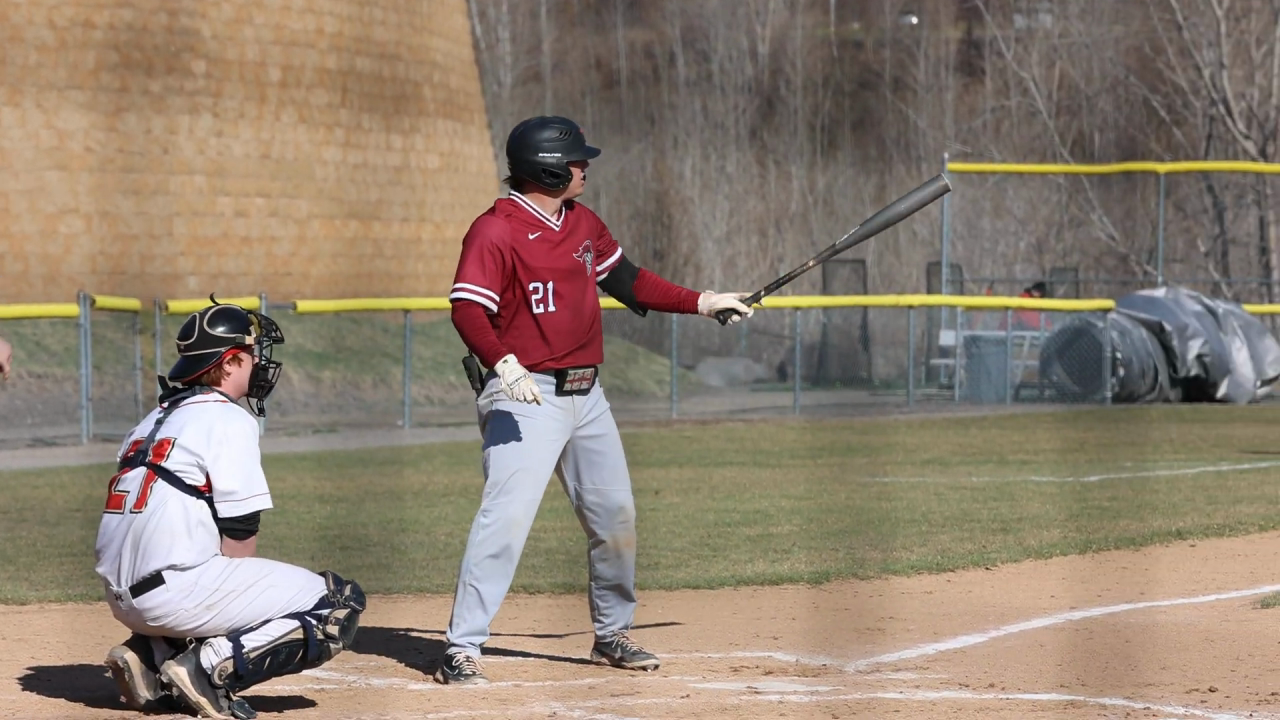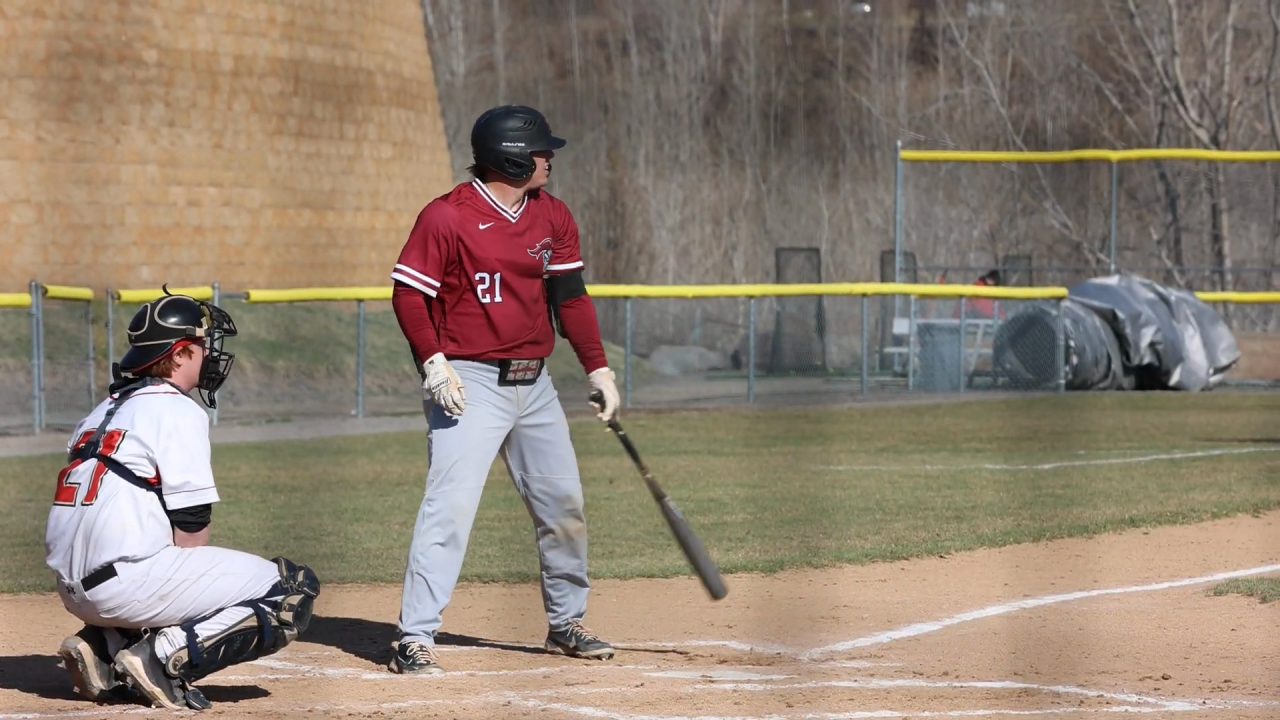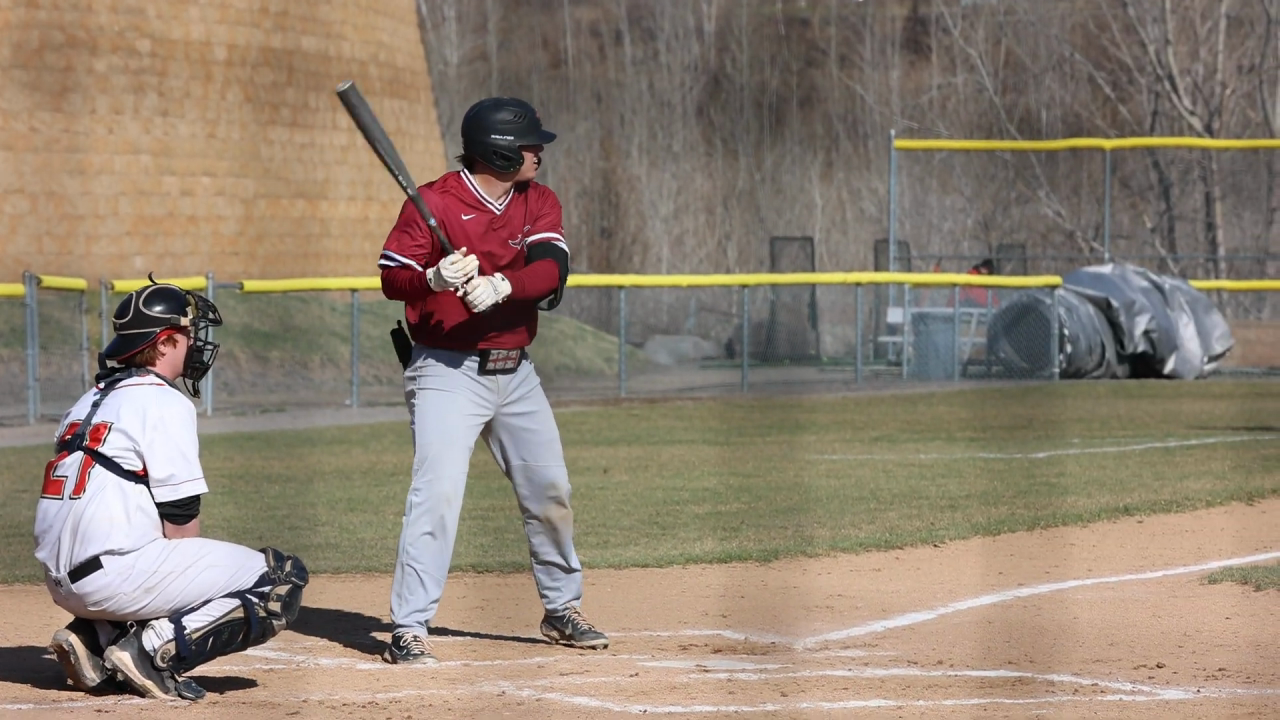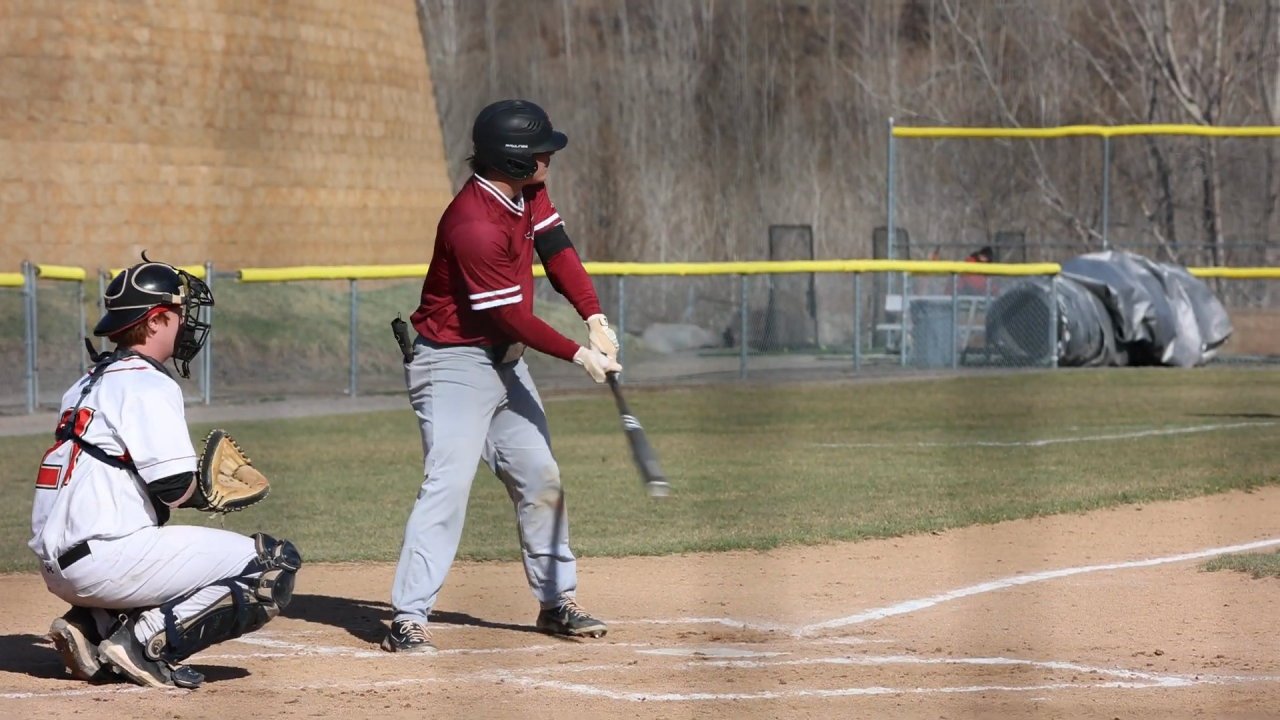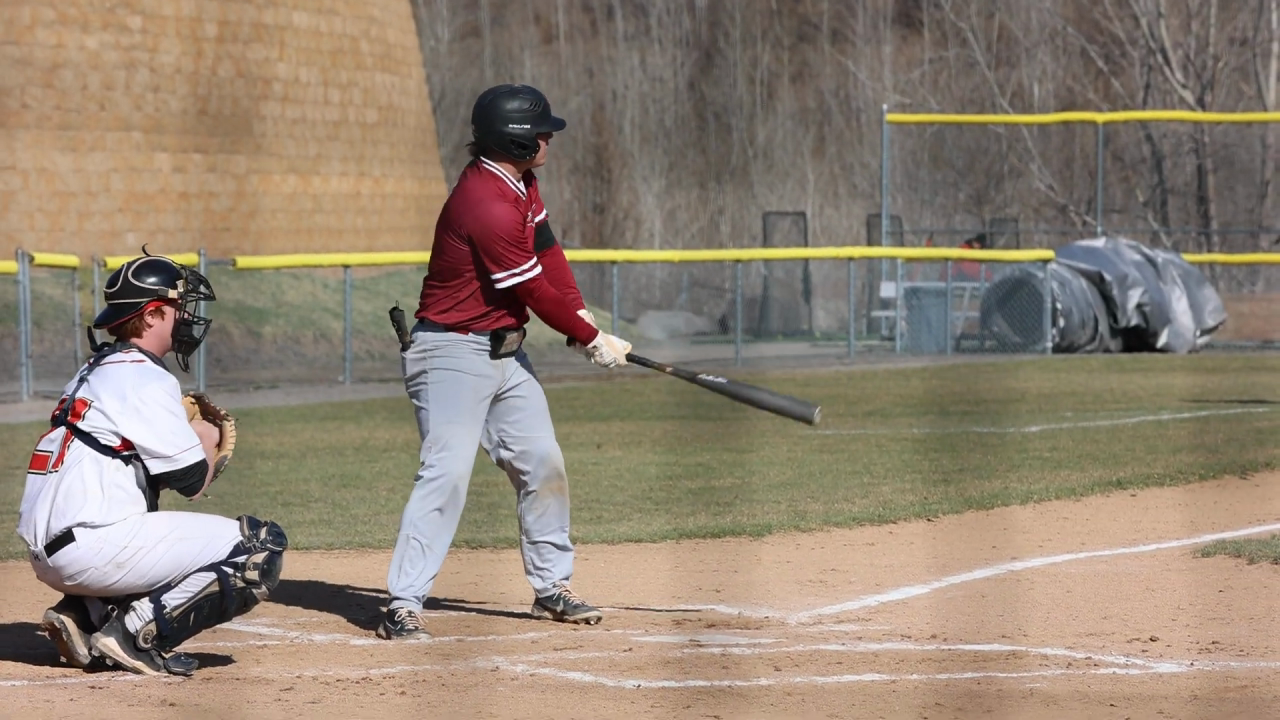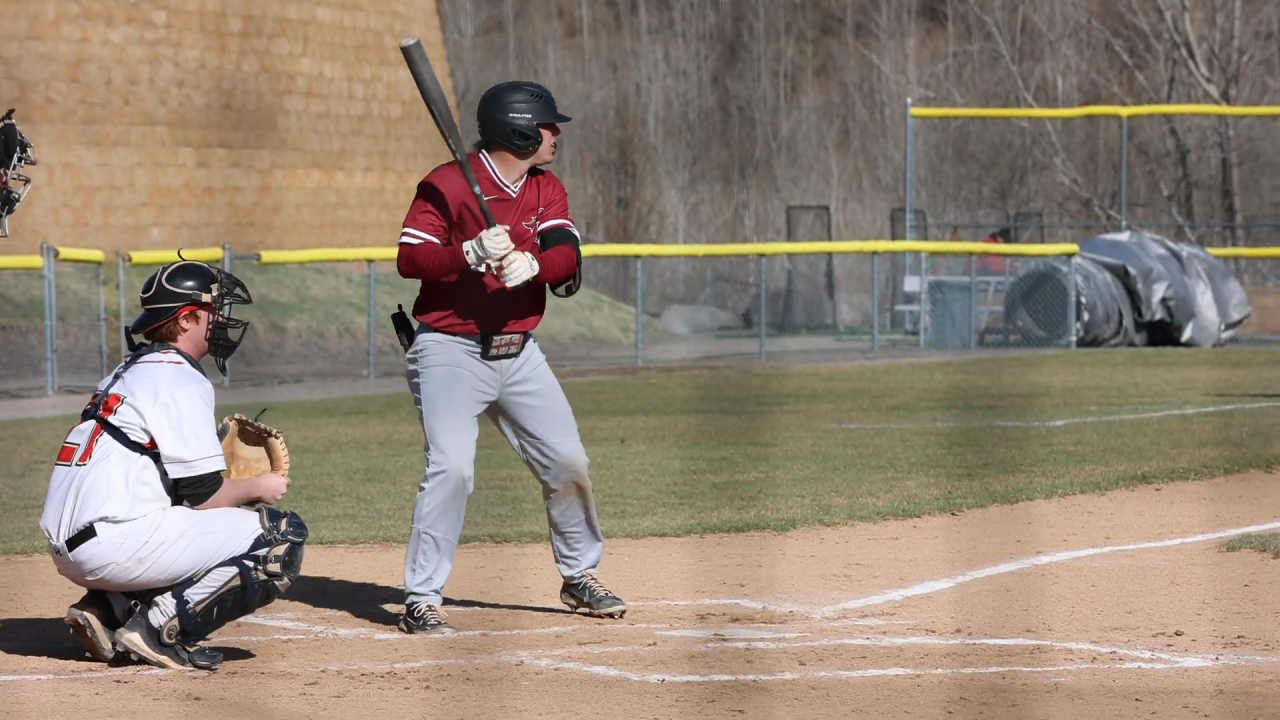
dt=0.5s
person 1, frame 1
left shoulder: (583, 221)
right shoulder: (496, 229)
left elbow: (628, 280)
right elbow: (467, 310)
left wrist: (702, 301)
right wrist: (506, 364)
left hip: (586, 394)
right hip: (526, 397)
left knee: (615, 516)
right knee: (505, 518)
left ankle: (612, 635)
right ankle: (461, 647)
person 1, frame 2
left shoulder: (553, 216)
right shoulder: (446, 215)
left elbow: (570, 298)
right elbow: (410, 294)
left wrist: (599, 369)
right wrist: (436, 363)
left hip: (534, 383)
right hip: (466, 382)
left knee: (563, 503)
right knee: (450, 507)
left ankle: (566, 622)
right ankle: (414, 636)
person 1, frame 3
left shoulder: (541, 202)
right shoulder: (432, 202)
left elbow: (551, 273)
right elbow: (392, 278)
left wrist: (500, 285)
right wrist: (436, 276)
left hip: (516, 370)
right hip: (447, 371)
left knee: (549, 491)
right knee: (437, 495)
left ankle: (562, 609)
right ankle: (408, 628)
person 1, frame 4
left shoulder: (530, 193)
right shoulder: (473, 223)
left elbow: (558, 251)
right elbow: (508, 315)
left wrist: (594, 318)
right wrist: (577, 353)
left hip: (504, 362)
right hip: (453, 362)
left knee: (539, 479)
right knee: (448, 485)
left ankle: (556, 601)
right ankle: (408, 617)
person 1, frame 5
left shoulder: (516, 182)
right shoulder: (486, 204)
left elbow: (545, 246)
right elbow: (532, 292)
left wrist: (579, 314)
right wrist: (595, 341)
left hip: (505, 348)
right hip: (454, 351)
left knee: (542, 465)
right knee: (446, 473)
left ankle: (553, 588)
right ankle: (404, 604)
person 1, frame 6
left shoulder: (548, 189)
right shoulder: (449, 182)
left elbow: (568, 263)
right elbow: (409, 260)
left wrist: (531, 265)
right wrist: (474, 251)
left hip: (518, 353)
right hip: (451, 352)
left knee: (567, 463)
right knee: (451, 469)
left ankle: (580, 576)
right ankle: (422, 599)
person 2, frame 1
left shoulder: (156, 418)
right shoulder: (228, 419)
left elbow: (162, 521)
right elbow: (240, 534)
right wrist: (238, 593)
left hip: (123, 597)
right hip: (173, 589)
right knee: (340, 605)
left ankle: (149, 657)
right ankle: (207, 667)
person 2, frame 2
left shoulder: (105, 409)
right shoulder: (178, 410)
right elbow: (191, 525)
right wrist: (194, 584)
left hip: (74, 588)
right hip: (122, 579)
right knee: (295, 589)
left ankle: (103, 647)
right ankle: (163, 658)
person 2, frame 3
left shoulder: (92, 399)
right shoulder: (165, 402)
left elbow: (102, 498)
right elbow: (180, 519)
right wrist: (191, 570)
left hip: (63, 580)
right hip: (113, 574)
right knee: (284, 579)
left ankle: (95, 639)
right ankle: (151, 650)
person 2, frame 4
left shoulder: (91, 382)
right shoulder: (148, 385)
right elbow: (176, 490)
right wrist: (198, 478)
left hip: (59, 564)
right hip: (101, 558)
right knee: (275, 565)
left ankle: (92, 627)
right ankle: (144, 643)
person 2, frame 5
left shoulder: (95, 371)
right shoulder: (145, 378)
right elbow: (193, 481)
left wrist: (188, 441)
right wrist: (206, 439)
left hip: (48, 551)
right hip: (90, 545)
right knee: (262, 547)
left ankle: (85, 615)
right ankle: (136, 633)
person 2, frame 6
left shoulder: (131, 370)
right shoulder: (181, 379)
right elbow: (203, 495)
left wrist: (237, 482)
right wrist: (256, 486)
right hip: (111, 541)
right knee: (282, 539)
left ankle: (109, 610)
right ankle: (160, 627)
